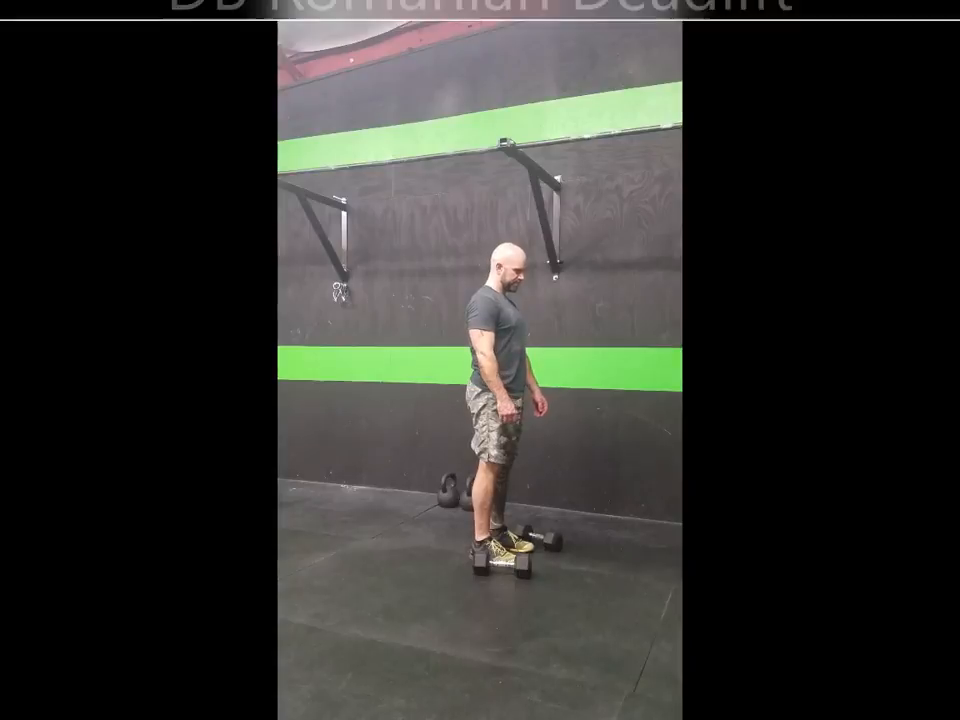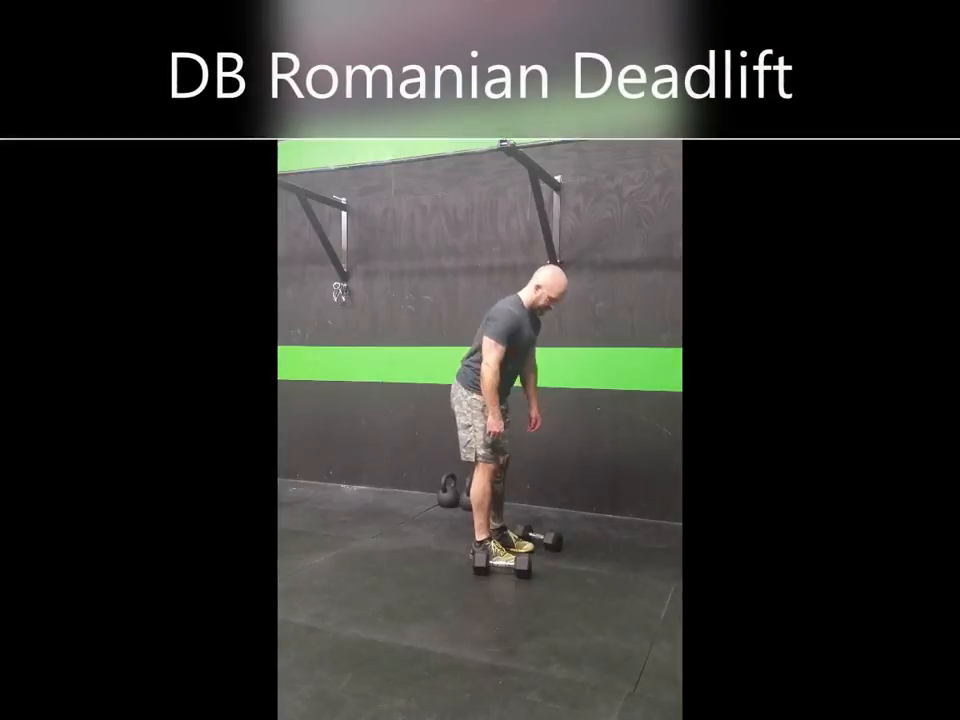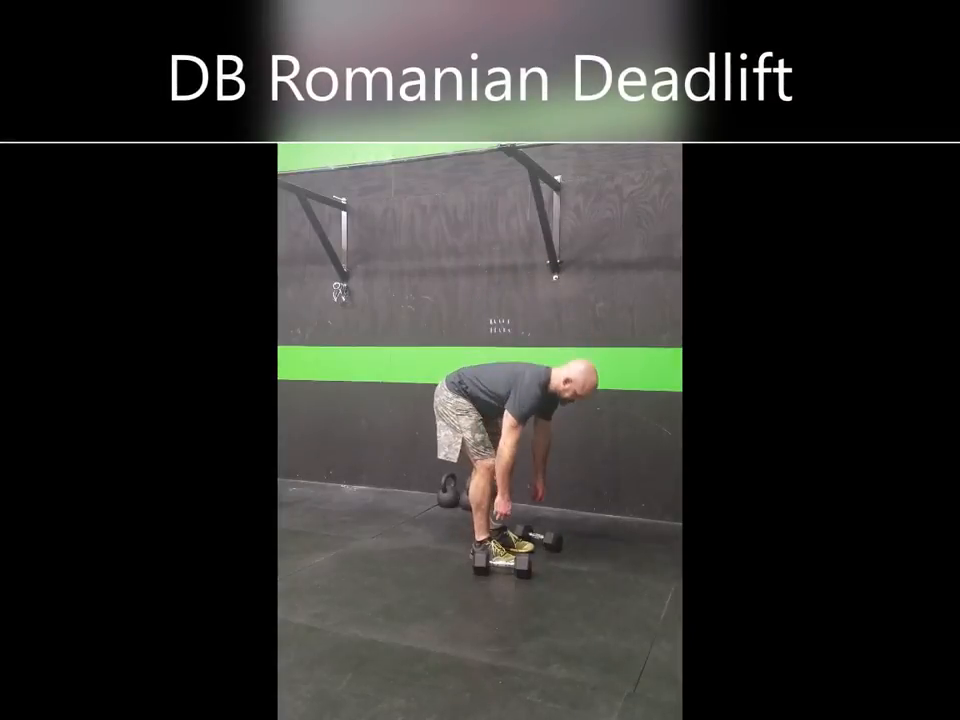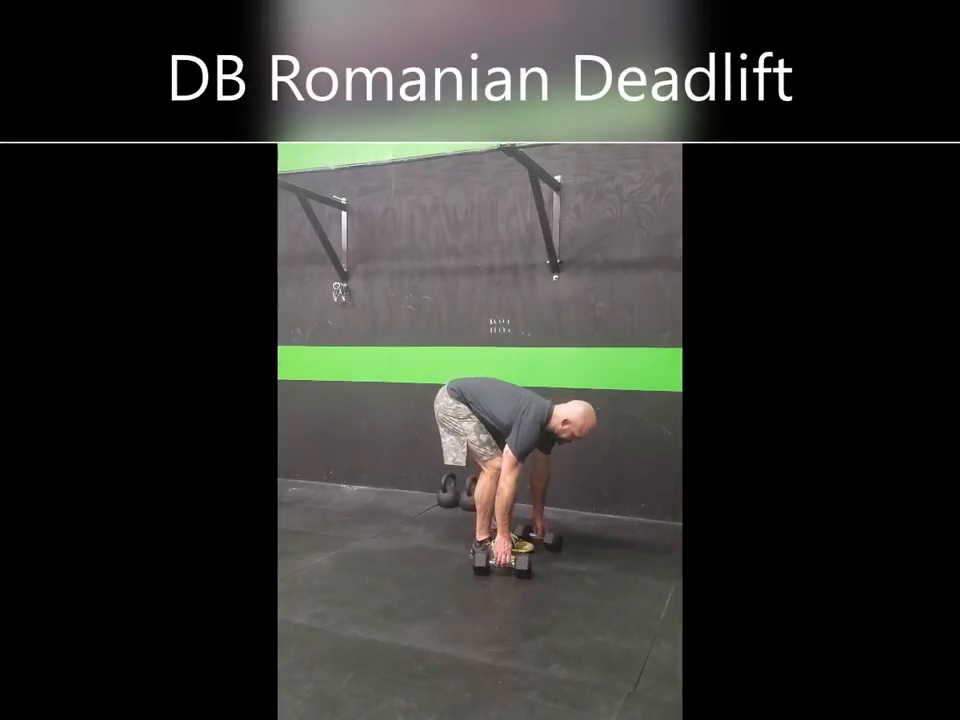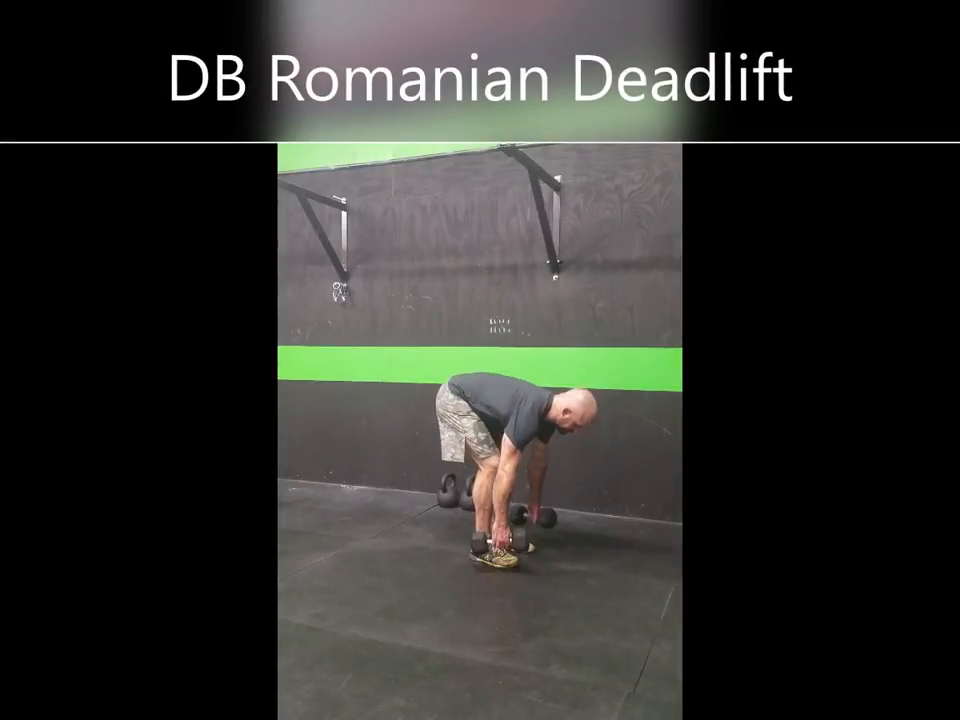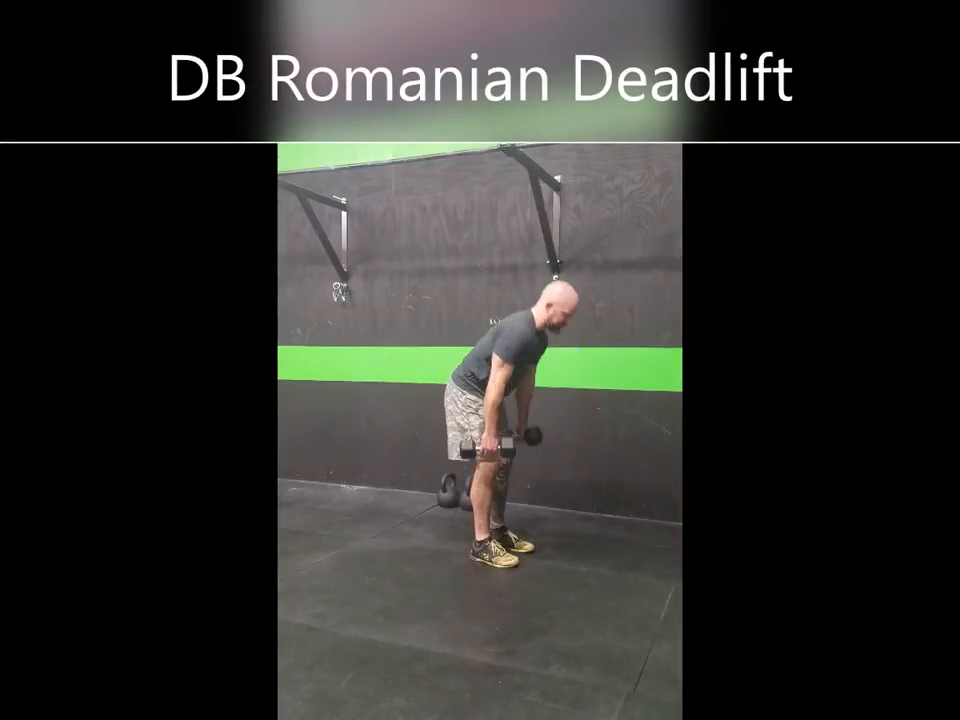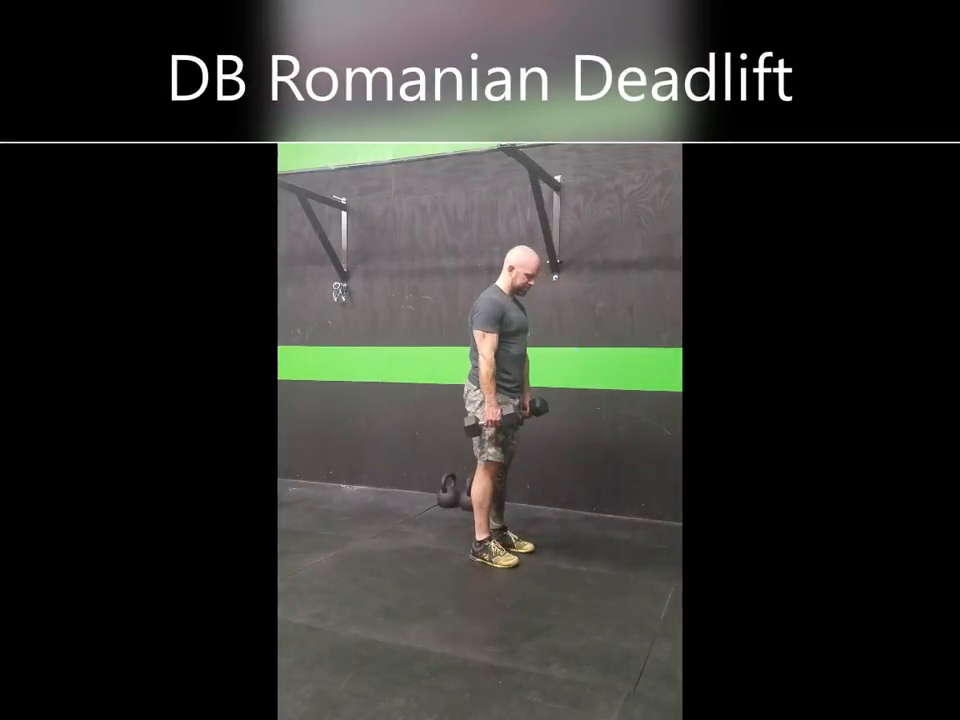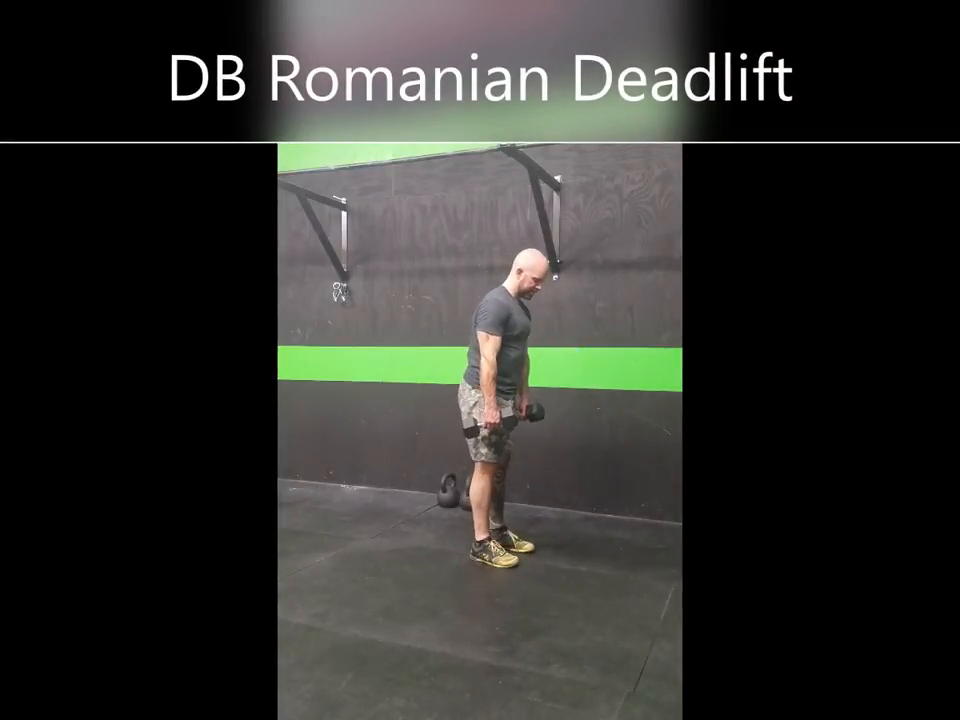
dt=0.5s
person 1, frame 1
left shoulder: (507, 302)
right shoulder: (484, 301)
right elbow: (484, 354)
left wrist: (534, 389)
right wrist: (501, 398)
left hip: (510, 396)
right hip: (491, 397)
left knee: (503, 466)
right knee: (490, 466)
left ankle: (498, 530)
right ankle: (481, 541)
person 1, frame 2
left shoulder: (532, 318)
right shoulder: (507, 313)
left elbow: (528, 364)
right elbow: (489, 366)
left wrist: (533, 404)
right wrist: (493, 414)
left hip: (494, 396)
right hip: (473, 394)
left knee: (499, 463)
right knee: (487, 465)
left ankle: (498, 530)
right ankle: (482, 542)
person 1, frame 3
left shoulder: (548, 389)
right shoulder: (530, 389)
left elbow: (542, 437)
right elbow: (508, 444)
left wrist: (539, 479)
right wrist: (503, 497)
left hip: (477, 401)
right hip: (454, 397)
left knee: (497, 462)
right knee: (486, 464)
left ankle: (498, 531)
right ankle: (482, 543)
person 1, frame 4
left shoulder: (548, 421)
right shoulder: (530, 424)
left elbow: (541, 471)
right elbow: (507, 482)
left wrist: (538, 515)
right wrist: (502, 536)
left hip: (470, 401)
right hip: (453, 403)
left knee: (505, 466)
right knee: (494, 466)
left ankle: (496, 533)
right ankle: (482, 543)
person 1, frame 5
left shoulder: (547, 410)
right shoulder: (528, 414)
left elbow: (539, 460)
right elbow: (506, 471)
left wrist: (535, 503)
right wrist: (500, 523)
left hip: (478, 404)
right hip: (456, 399)
left knee: (505, 464)
right knee: (491, 465)
left ankle: (498, 533)
right ankle: (484, 544)
person 1, frame 6
left shoulder: (539, 336)
right shoulder: (517, 331)
left elbow: (526, 380)
right elbow: (496, 383)
left wrist: (522, 422)
right wrist: (490, 433)
left hip: (485, 394)
right hip: (466, 393)
left knee: (503, 461)
right knee: (488, 464)
left ankle: (498, 531)
right ankle: (482, 543)
person 1, frame 7
left shoulder: (515, 304)
right shoulder: (489, 303)
right elbow: (485, 357)
left wrist: (526, 394)
right wrist: (491, 404)
left hip: (509, 397)
right hip: (489, 396)
left knee: (501, 466)
right knee: (488, 466)
left ankle: (498, 530)
right ankle: (482, 543)
person 1, frame 8
left shoulder: (520, 308)
right shoulder: (495, 304)
right elbow: (487, 359)
left wrist: (523, 396)
right wrist: (490, 406)
left hip: (506, 397)
right hip: (483, 395)
left knee: (500, 465)
right knee: (486, 466)
left ankle: (498, 530)
right ankle: (481, 543)
